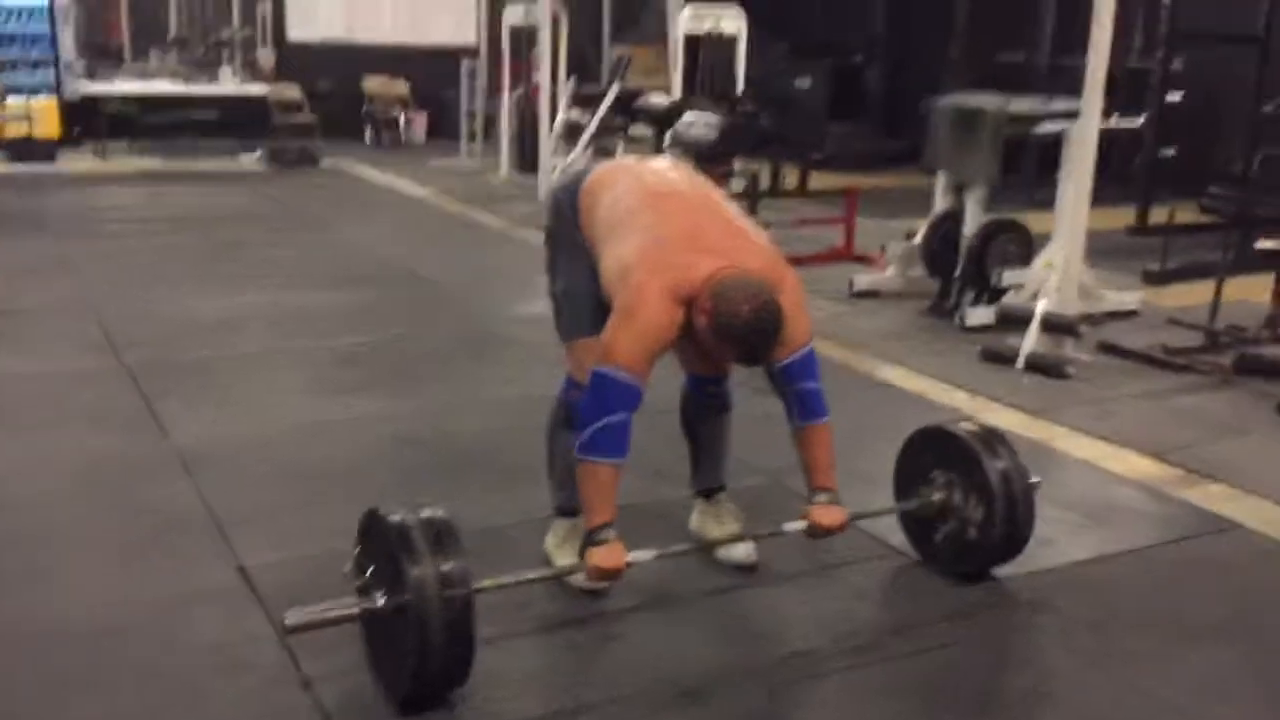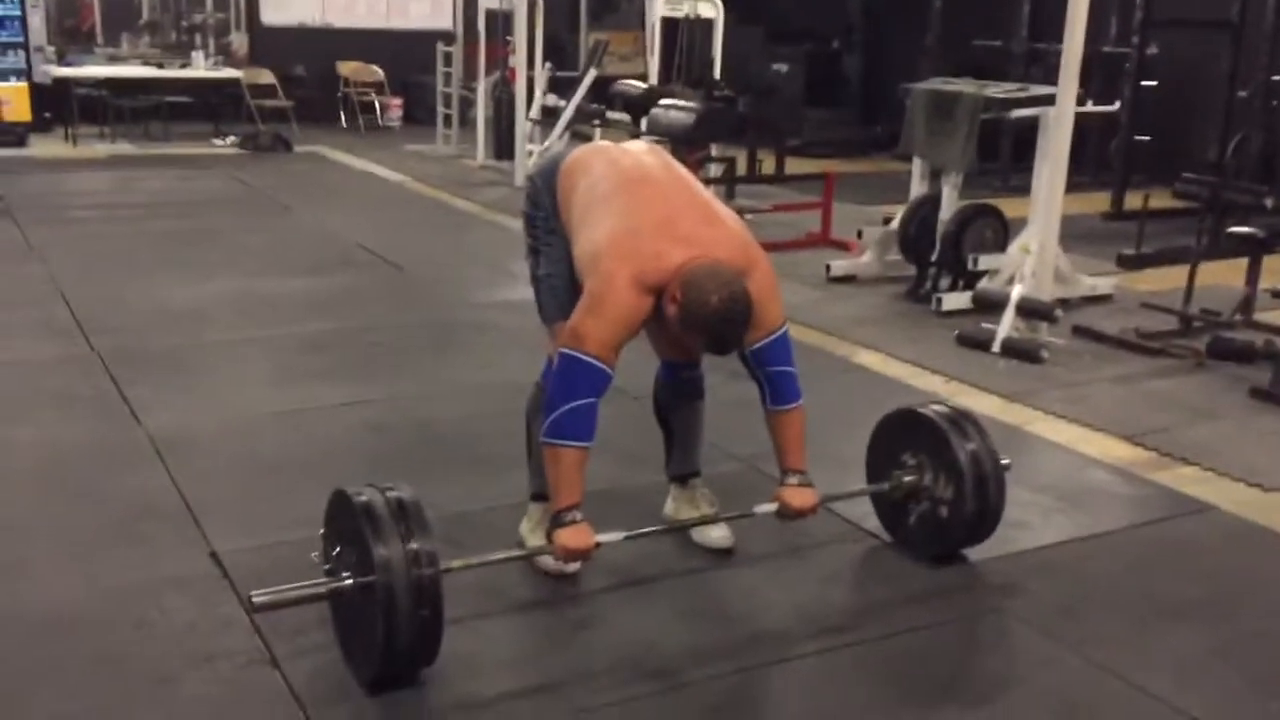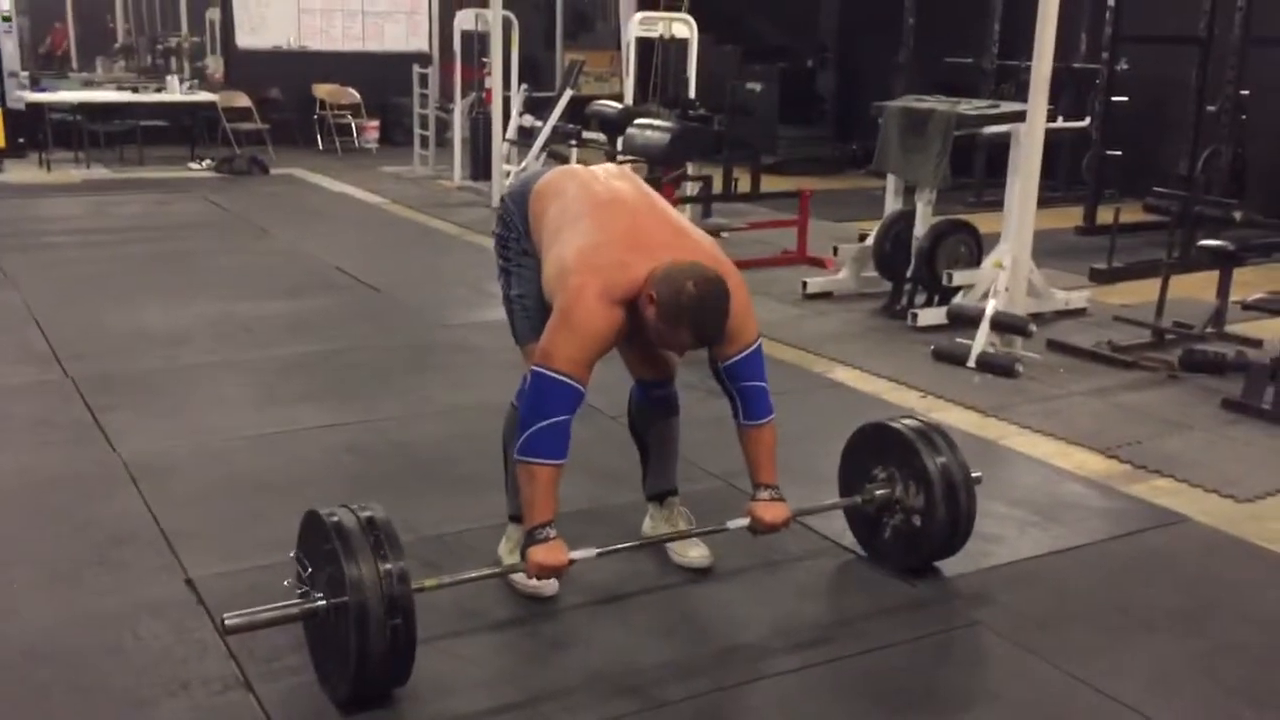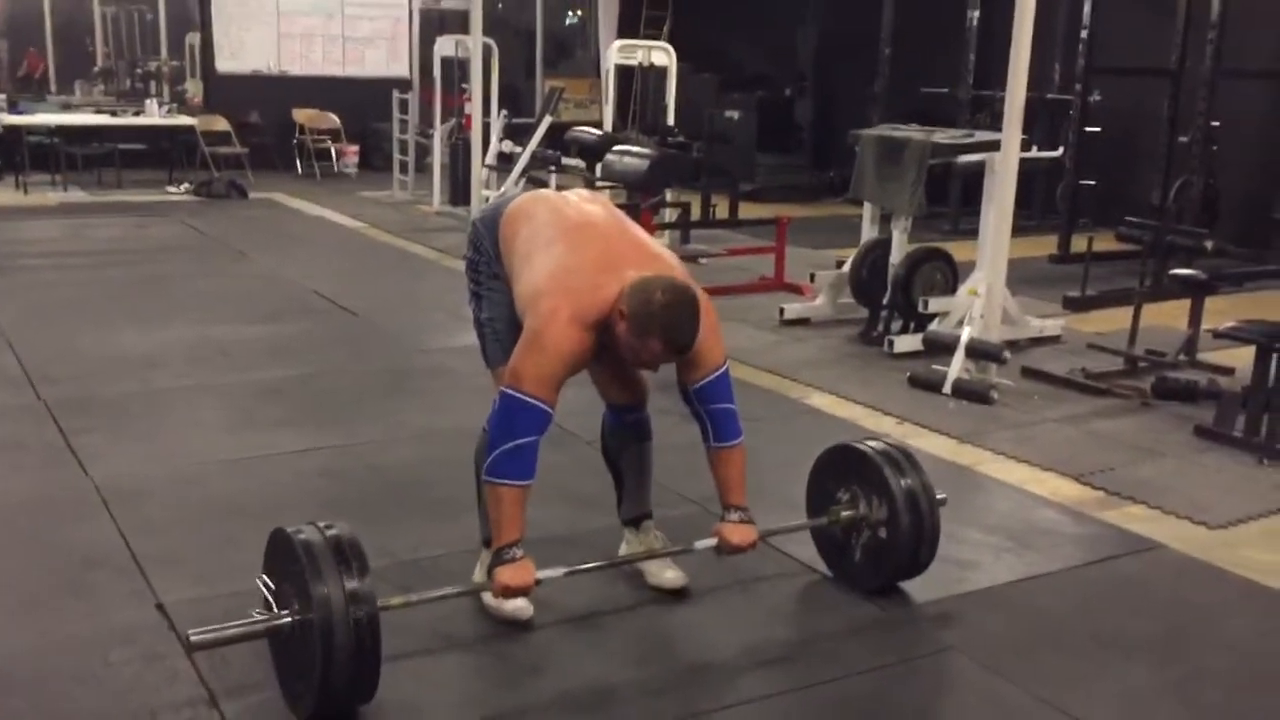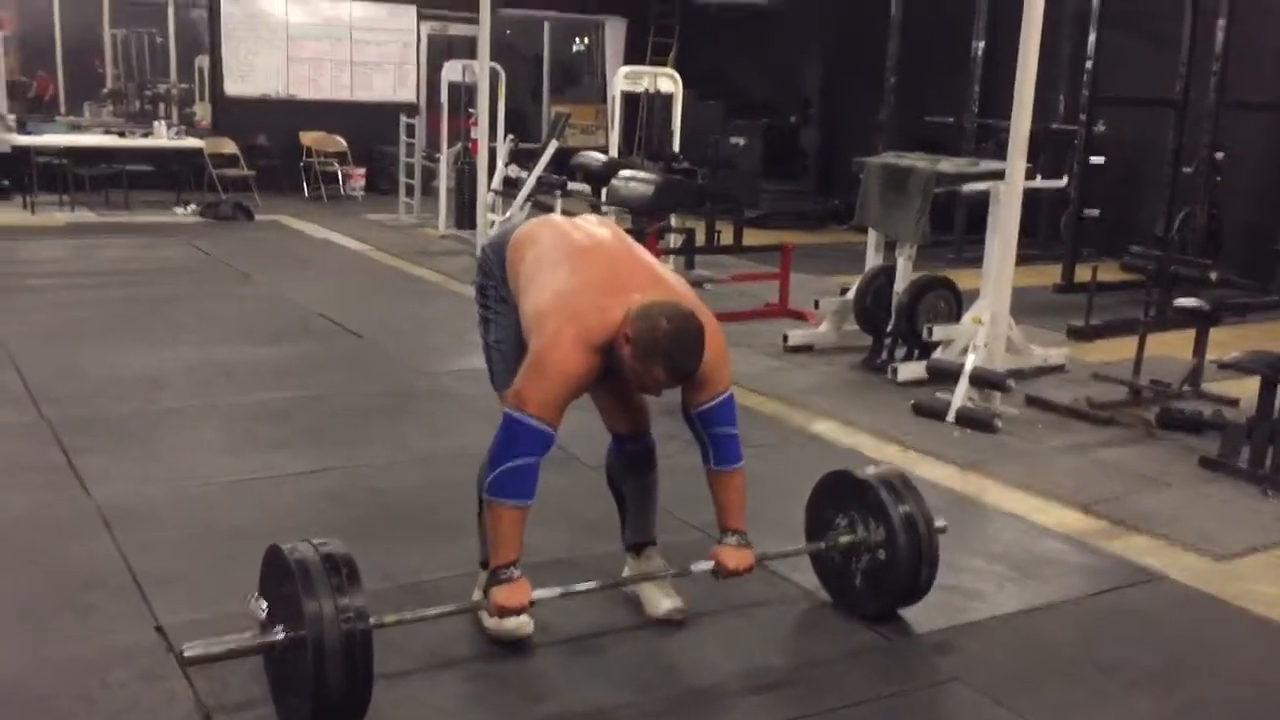
dt=0.7s
person 1, frame 1
left shoulder: (777, 283)
right shoulder: (653, 297)
left elbow: (802, 387)
right elbow: (606, 410)
left wrist: (824, 494)
right wrist: (600, 535)
right hip: (584, 206)
left knee: (709, 372)
right knee: (592, 376)
left ankle: (710, 503)
right ankle: (568, 521)
person 1, frame 2
left shoulder: (749, 272)
right shoulder: (624, 284)
left elbow: (776, 371)
right elbow: (575, 395)
left wrist: (795, 481)
right wrist: (570, 518)
left knee: (681, 360)
right knee: (573, 364)
left ankle: (686, 489)
right ankle: (544, 510)
person 1, frame 3
left shoulder: (722, 285)
right shoulder: (593, 300)
left elbow: (749, 386)
right elbow: (547, 410)
left wrist: (767, 491)
right wrist: (542, 533)
left knee: (657, 375)
right knee: (547, 382)
left ankle: (664, 509)
right ankle: (520, 529)
person 1, frame 4
left shoulder: (690, 311)
right shoulder: (564, 321)
left elbow: (717, 408)
right elbow: (515, 430)
left wrist: (736, 512)
right wrist: (509, 553)
left knee: (629, 399)
right knee: (517, 407)
left ankle: (639, 533)
right ankle: (492, 555)
person 1, frame 5
left shoulder: (699, 331)
right shoulder: (568, 346)
left elbow: (719, 433)
right elbow: (517, 453)
left wrist: (734, 536)
right wrist: (505, 573)
left knee: (632, 428)
right knee: (524, 428)
left ankle: (642, 559)
right ankle: (489, 578)
